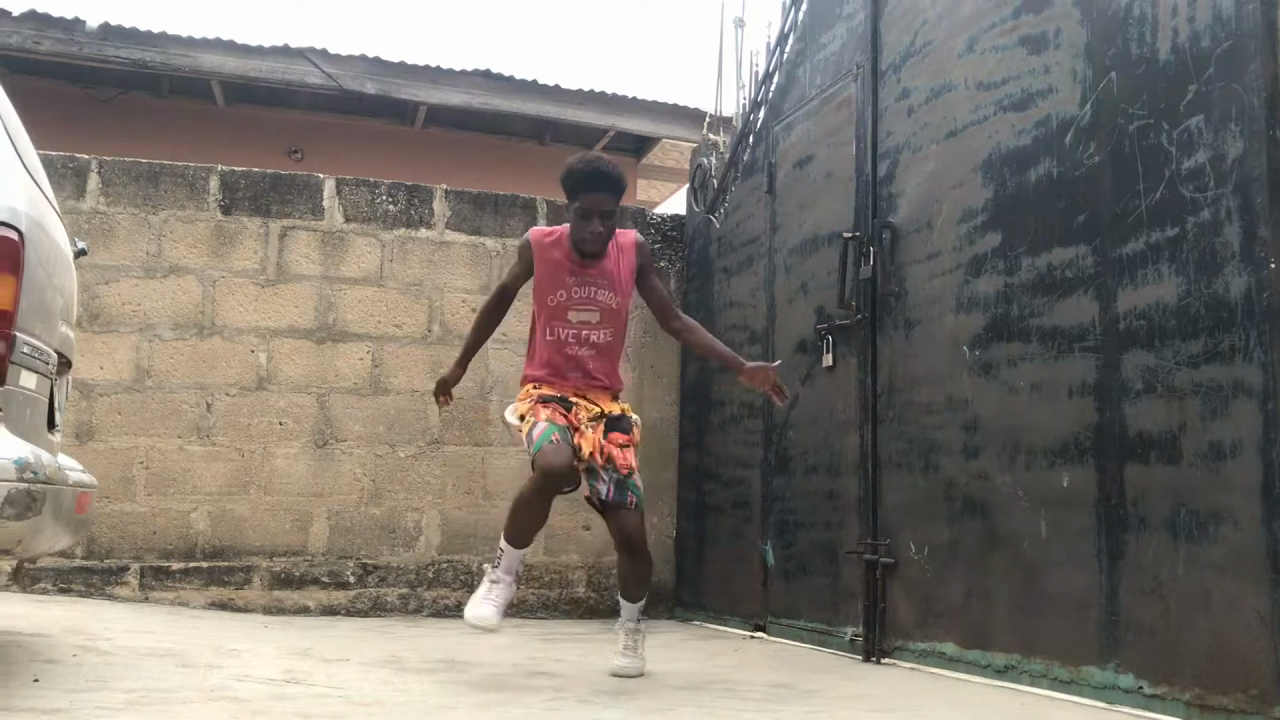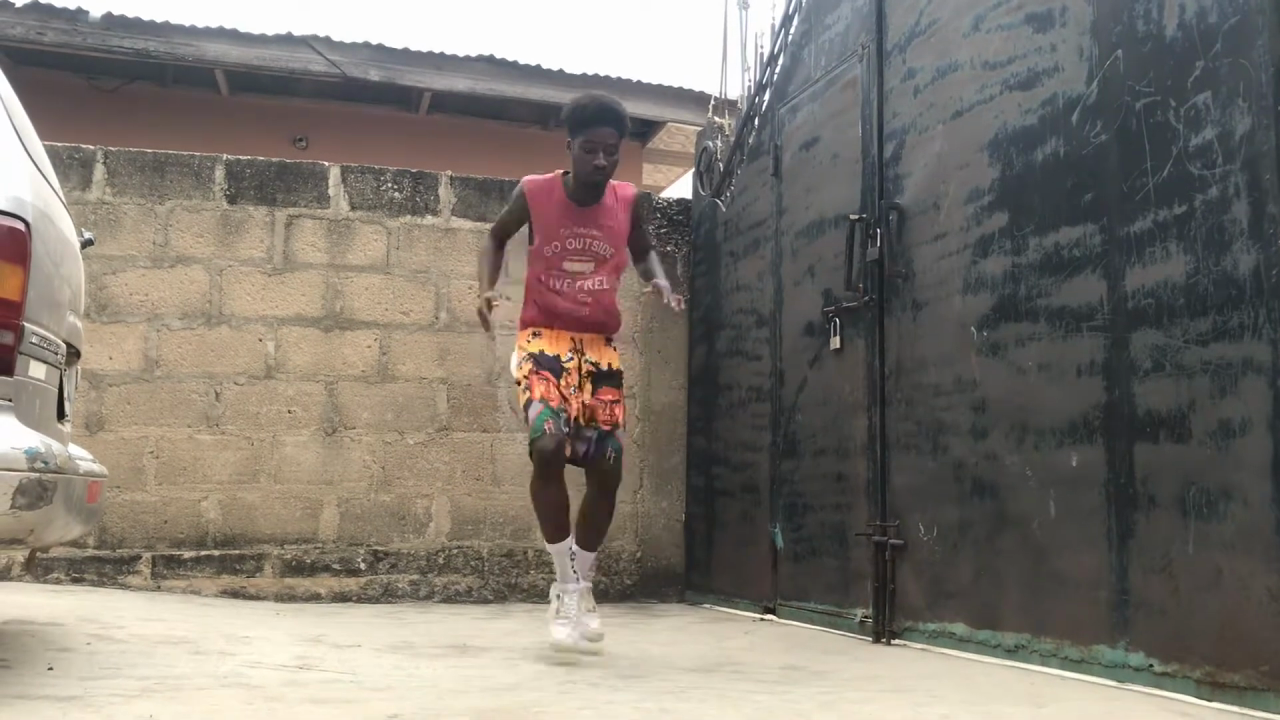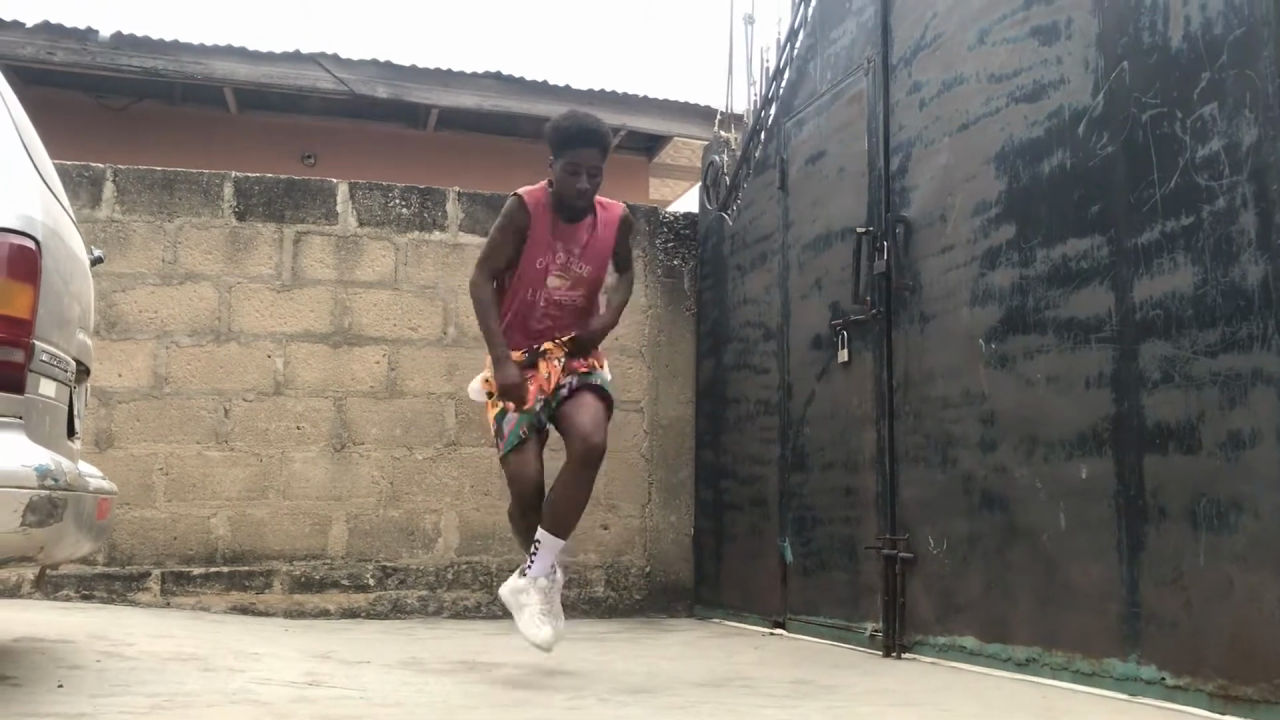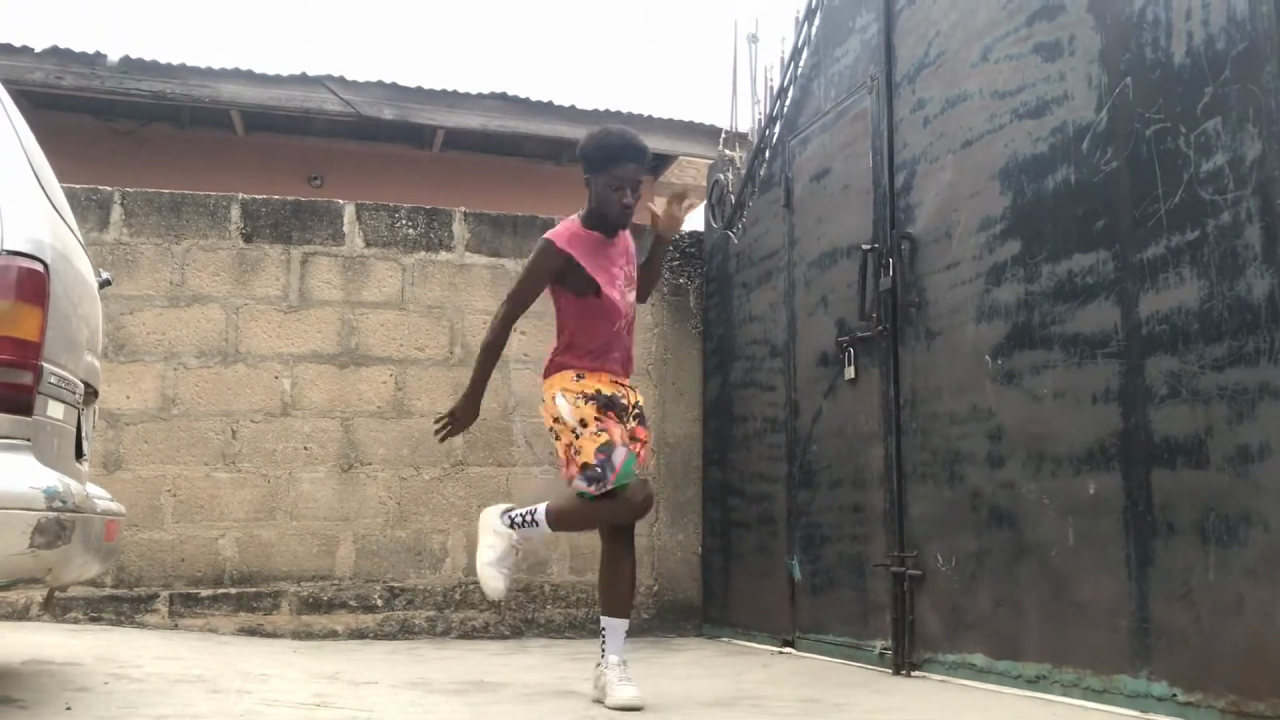
dt=1s
person 1, frame 1
left shoulder: (635, 250)
right shoulder: (537, 246)
left elbow: (671, 318)
right elbow: (500, 299)
left wrist: (741, 366)
right wrist: (459, 365)
left hip: (606, 405)
right hip: (548, 396)
left knee: (631, 536)
right knee: (552, 466)
left ankle: (631, 627)
right ankle: (502, 571)
person 1, frame 2
left shoulder: (629, 200)
right shoulder: (534, 193)
left elbow: (642, 249)
right elbow: (496, 236)
left wrist: (662, 284)
right wrist: (485, 287)
left hip: (601, 356)
right hip: (544, 347)
left knee: (606, 478)
right knee: (547, 458)
left ankle: (578, 589)
right ankle: (567, 581)
person 1, frame 3
left shoulder: (616, 217)
right shoulder: (523, 207)
left elbow: (624, 272)
right elbow: (483, 280)
left wrist: (607, 315)
right wrist: (499, 352)
left hip: (576, 360)
right hip: (520, 362)
left knee: (589, 443)
right knee: (523, 483)
left ankle: (540, 569)
right ankle: (535, 575)
person 1, frame 4
left shoulder: (627, 228)
right shoulder: (562, 245)
right elbow: (506, 317)
left wrist: (663, 237)
right wrist: (471, 397)
left hip: (616, 391)
right hip: (578, 389)
left knee: (617, 524)
right knee: (629, 497)
left ankle: (611, 662)
right ankle: (512, 523)
